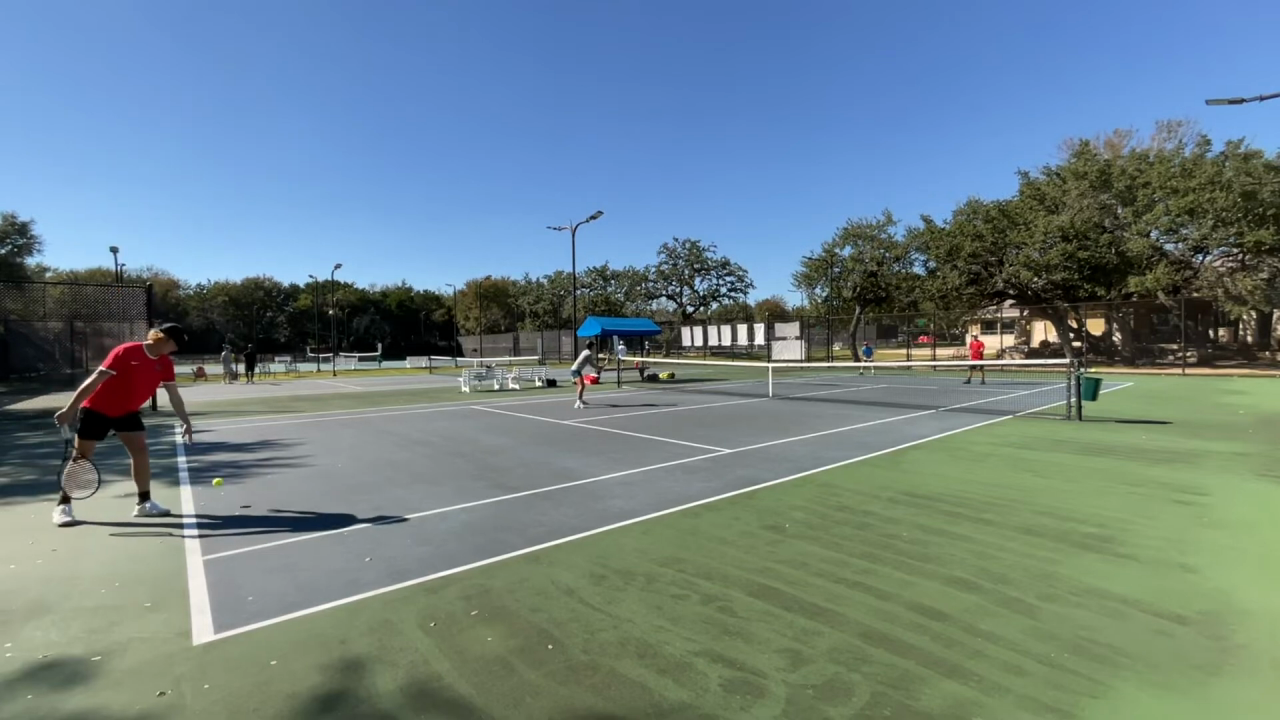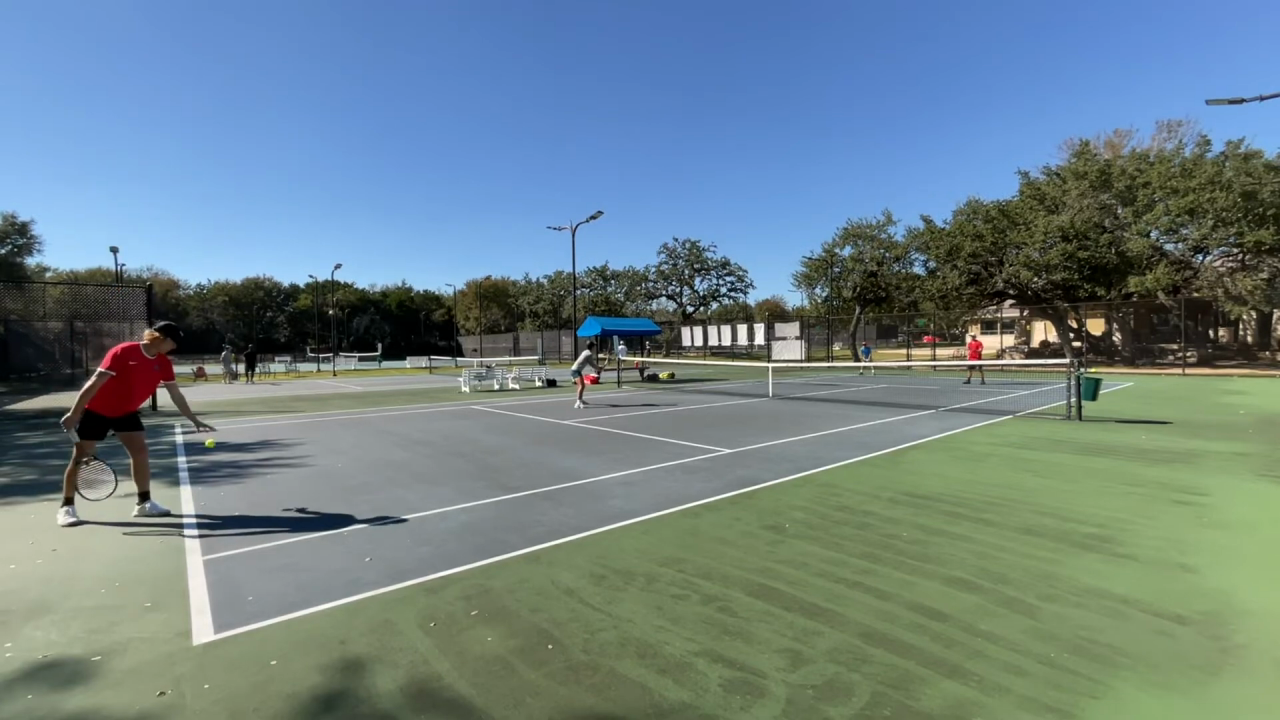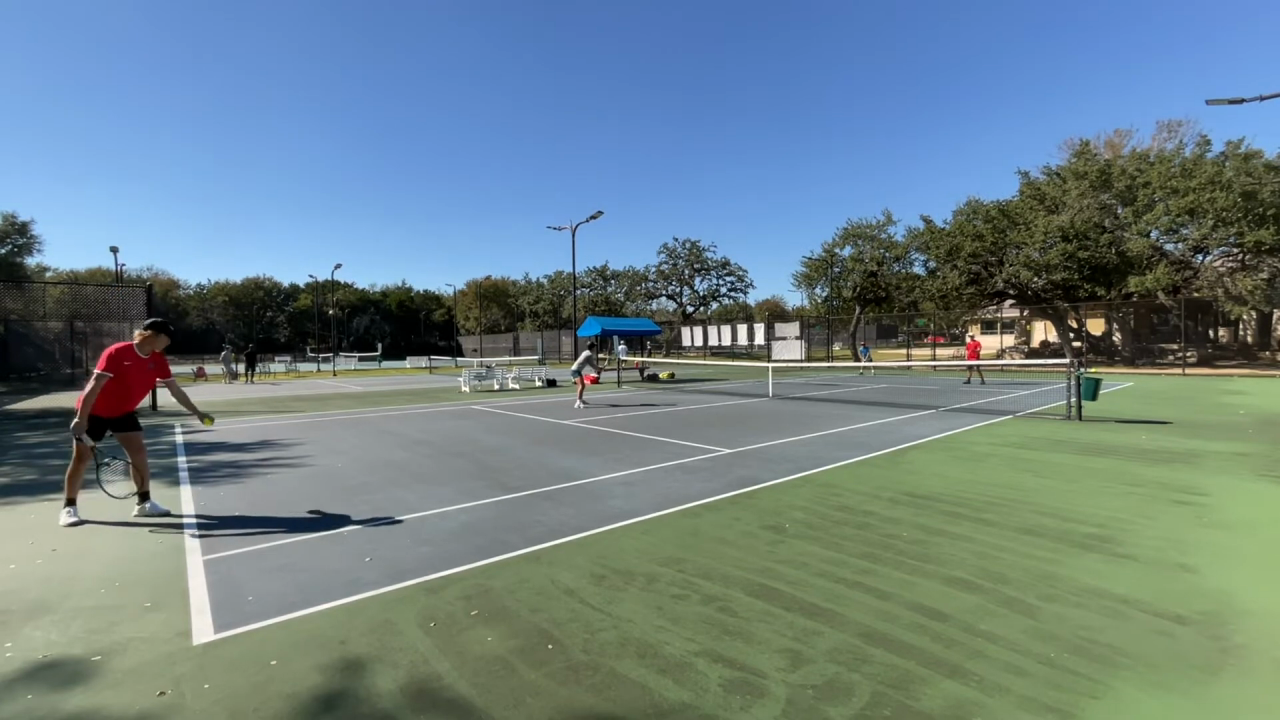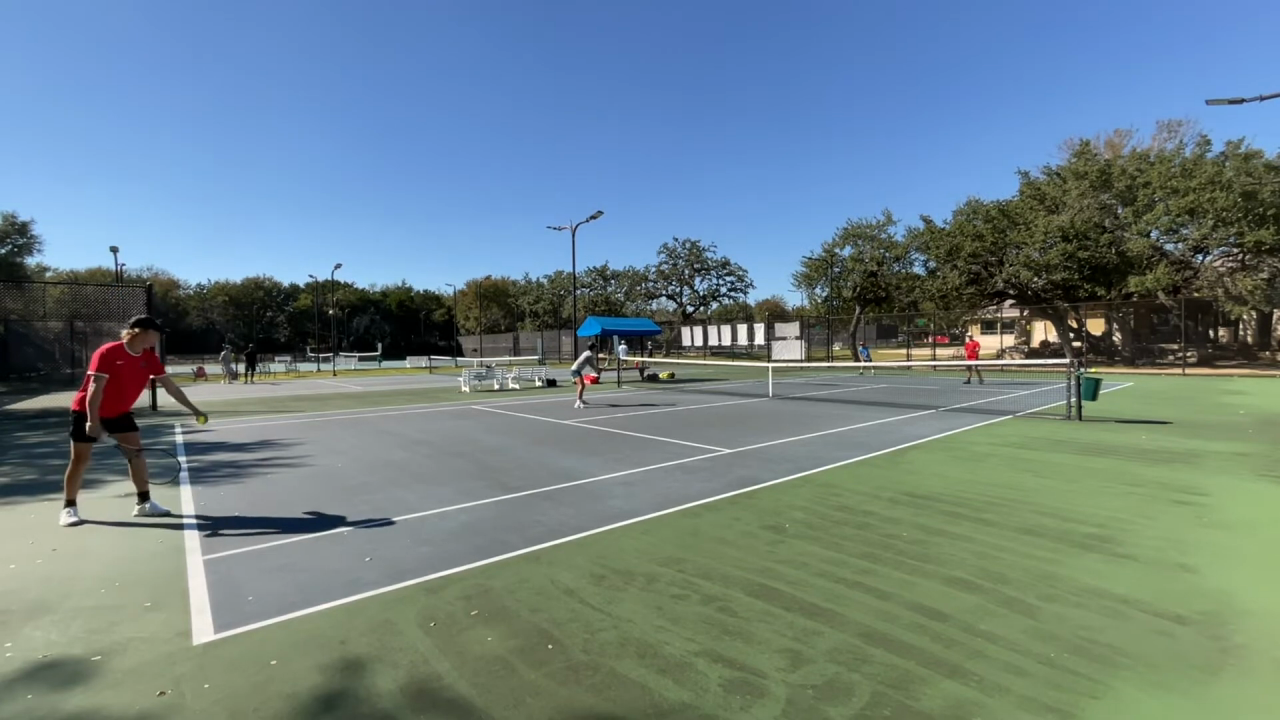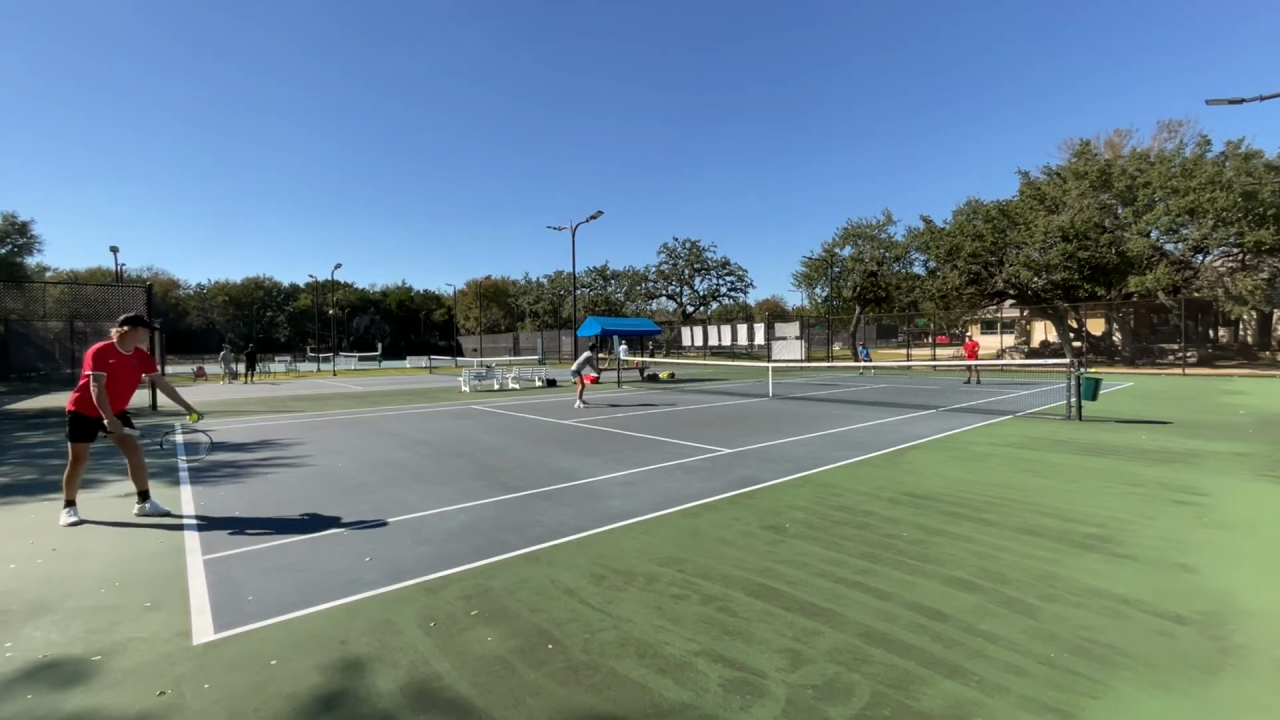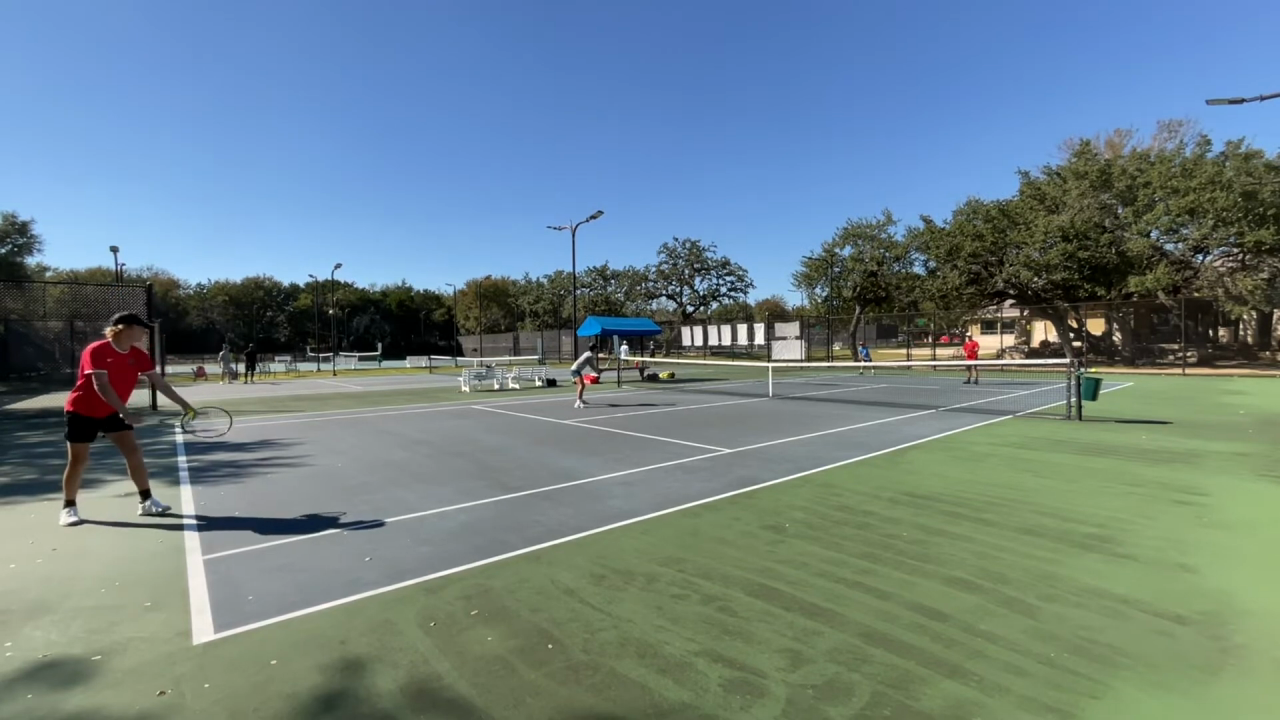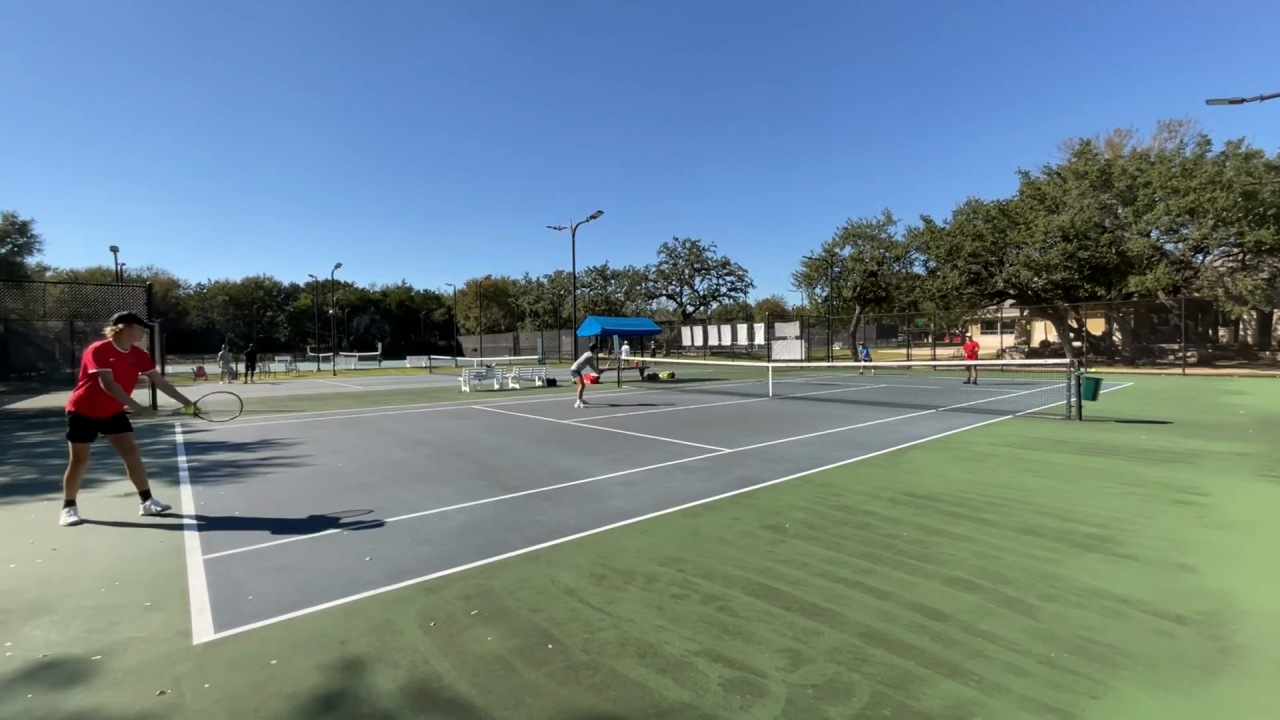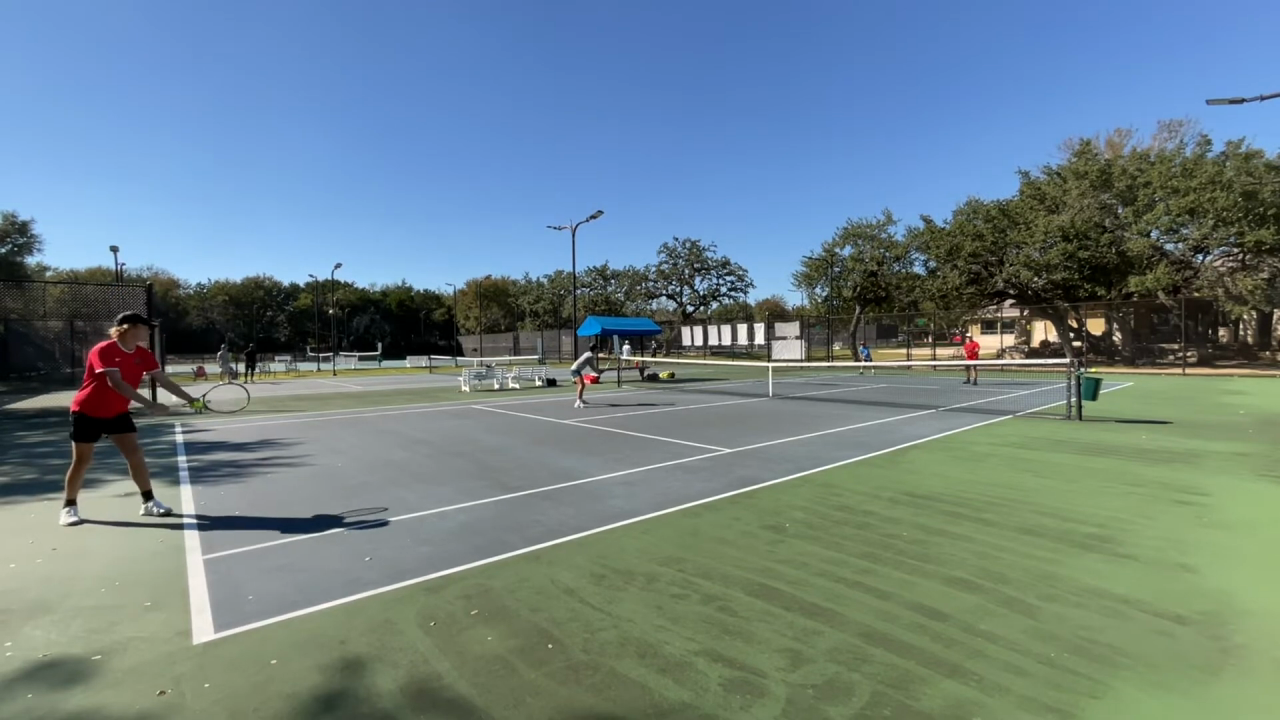
dt=0.1s
person 1, frame 1
left shoulder: (165, 364)
right shoulder: (126, 352)
left elbow: (174, 396)
right elbow: (96, 379)
left wrist: (186, 422)
right wrist: (70, 410)
left hip: (127, 412)
right hip: (96, 410)
left knee: (141, 452)
right knee: (81, 457)
left ankle: (144, 503)
right ankle: (63, 505)
person 1, frame 2
left shoulder: (163, 362)
right shoulder: (123, 352)
left elbow: (175, 395)
right elbow: (95, 382)
left wrist: (194, 420)
right wrist: (74, 412)
left hip: (126, 412)
right hip: (96, 411)
left knee: (140, 452)
right knee: (81, 458)
left ankle: (144, 503)
right ankle: (67, 507)
person 1, frame 3
left shoulder: (158, 360)
right shoulder: (117, 353)
left elbow: (176, 391)
right elbow: (95, 385)
left wrist: (197, 413)
right wrist: (81, 418)
left hip: (123, 413)
right hip: (94, 412)
left knee: (139, 453)
right knee: (81, 459)
left ankle: (144, 503)
right ankle: (69, 507)
person 1, frame 4
left shoulder: (150, 358)
right shoulder: (107, 353)
left elbow: (170, 386)
right elbow: (95, 387)
left wrist: (194, 409)
right wrist: (92, 420)
left hip: (119, 414)
right hip: (87, 412)
left knee: (137, 453)
right knee: (80, 460)
left ankle: (144, 503)
right ankle: (69, 508)
person 1, frame 5
left shoulder: (142, 357)
right shoulder: (99, 351)
left elbow: (162, 385)
right elbow: (97, 386)
left wrist: (188, 408)
right wrist: (107, 417)
left hip: (116, 412)
right hip: (83, 412)
left knee: (135, 453)
right knee: (78, 460)
left ankle: (144, 502)
right ankle: (68, 508)
person 1, frame 6
left shoulder: (138, 356)
right shoulder: (96, 351)
left elbow: (160, 383)
right elbow: (101, 385)
left wrist: (184, 404)
right wrist: (124, 410)
left hip: (113, 413)
right hip: (82, 412)
left knee: (134, 453)
right knee: (78, 461)
left ankle: (147, 501)
right ankle: (68, 508)
person 1, frame 7
left shoulder: (139, 355)
right shoulder: (98, 350)
left elbow: (160, 382)
right elbow: (108, 383)
left wrist: (186, 402)
right wrist: (135, 406)
left hip: (113, 413)
right hip: (83, 412)
left knee: (132, 454)
right knee: (79, 461)
left ankle: (147, 501)
right ankle: (68, 507)
person 1, frame 8
left shoulder: (143, 355)
right shoulder: (103, 351)
left elbow: (163, 381)
right elbow: (115, 383)
left wrist: (190, 399)
right wrist: (147, 403)
left hip: (117, 413)
right hip: (87, 412)
left knee: (135, 454)
right knee: (82, 461)
left ankle: (149, 502)
right ankle: (69, 507)
